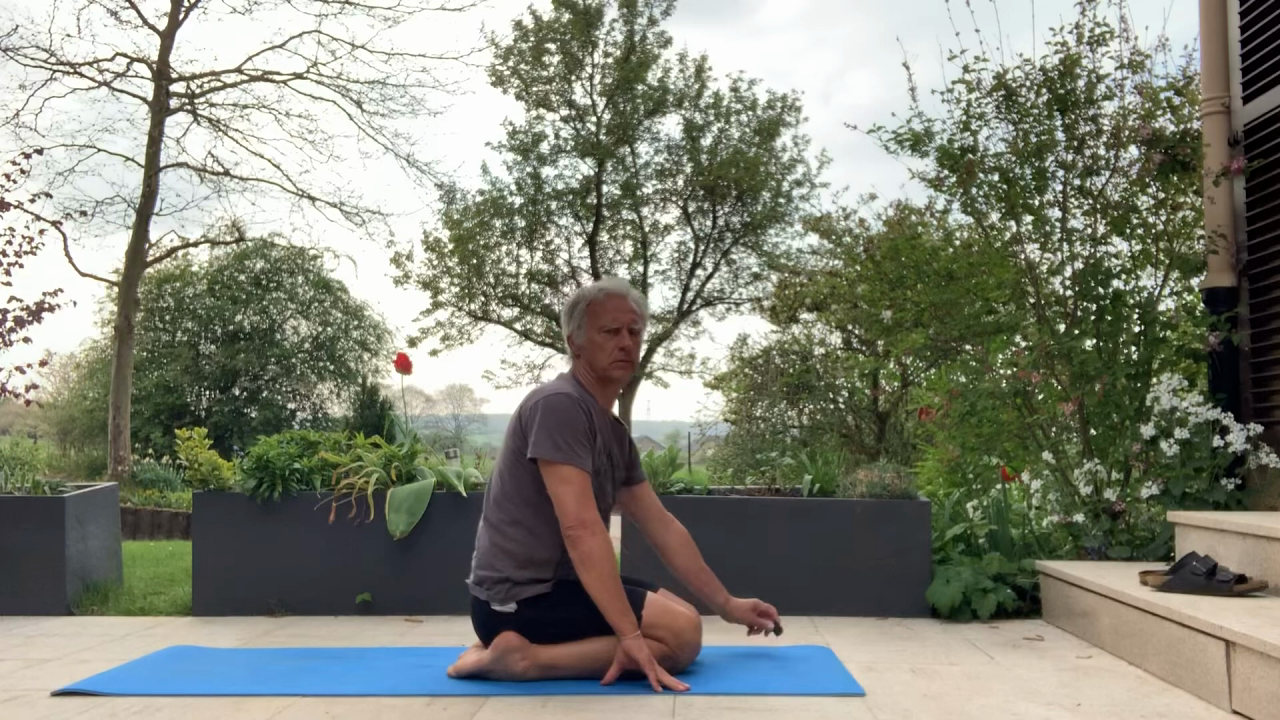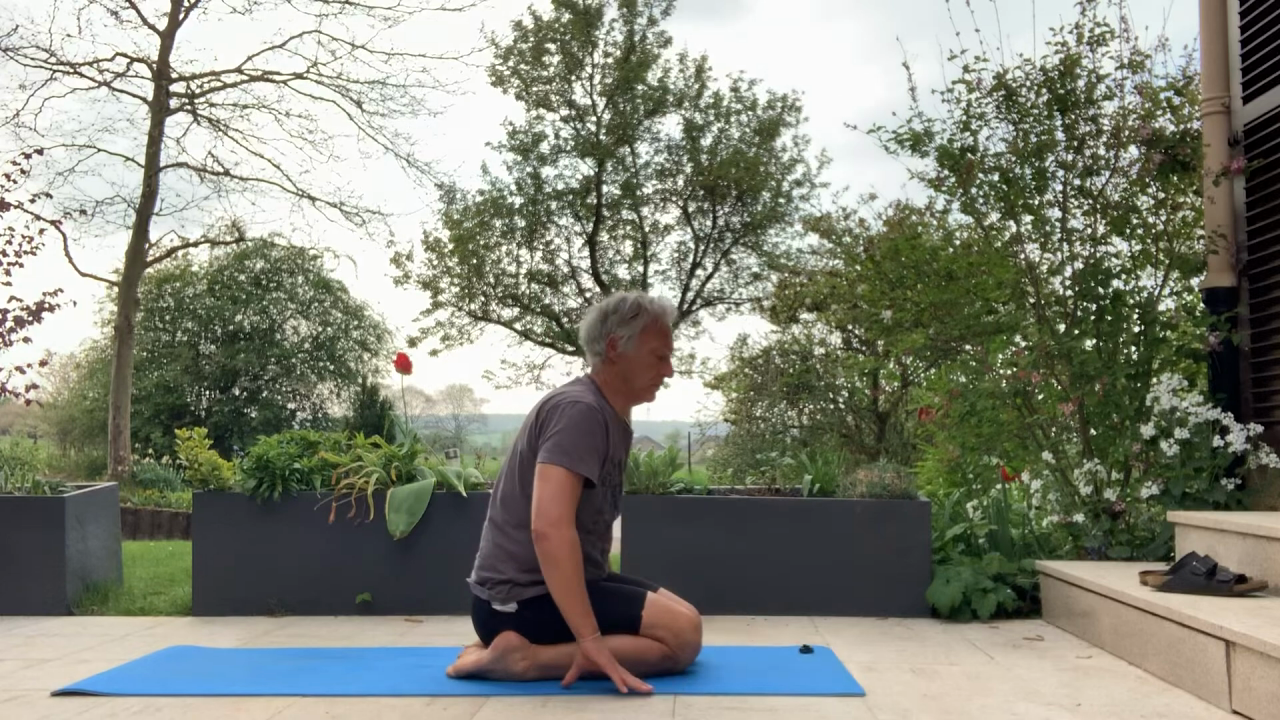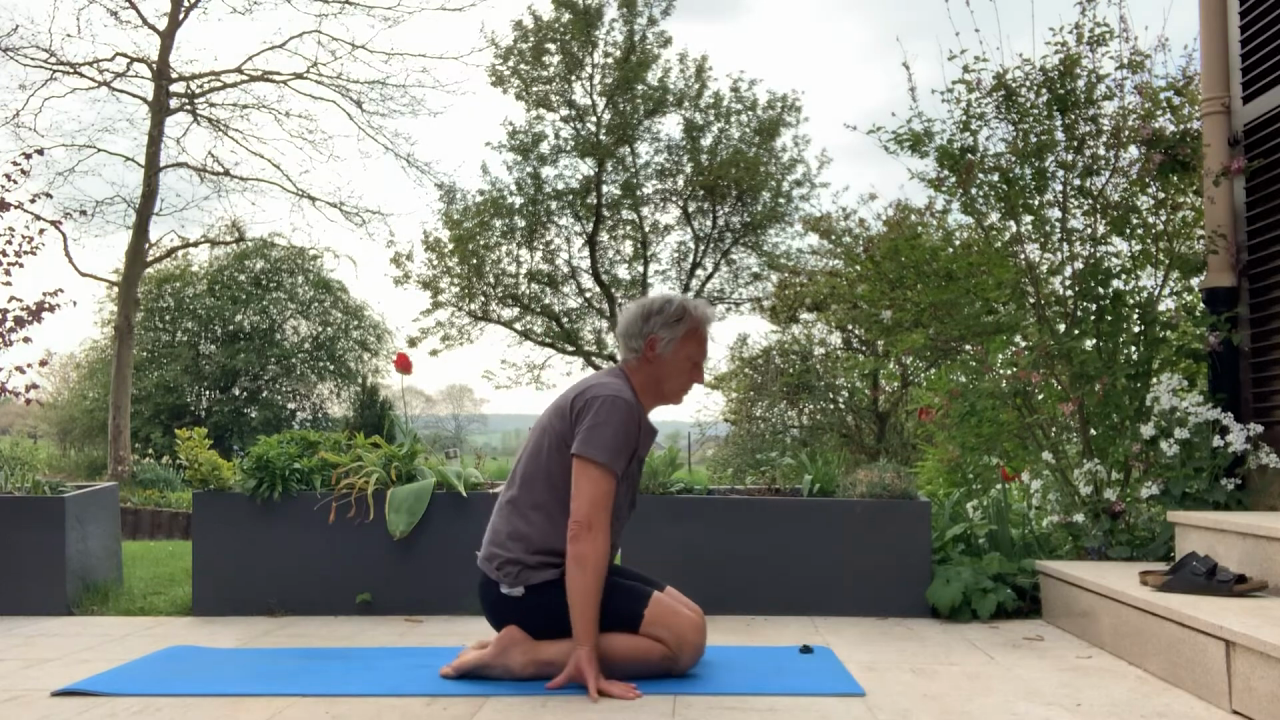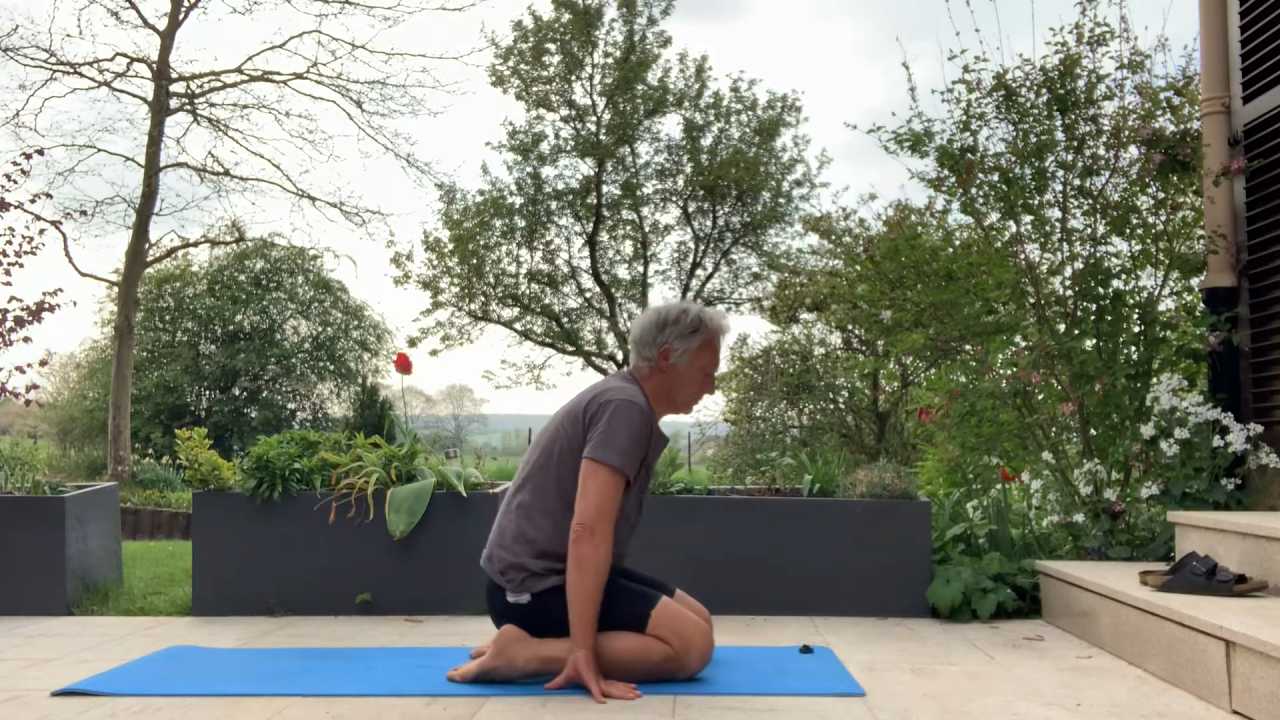
dt=0.5s
person 1, frame 1
left shoulder: (613, 431)
right shoulder: (559, 405)
left elbow: (661, 525)
right elbow: (580, 530)
left wrist: (726, 604)
right wrist: (629, 634)
left hip: (552, 583)
right hip: (519, 598)
left knee: (681, 615)
right knee: (680, 634)
left ankle: (533, 644)
right ankle: (522, 658)
person 1, frame 2
left shoulder: (610, 419)
right shoulder: (579, 411)
right elbow: (549, 528)
right wrist: (590, 640)
left hip: (552, 587)
right hip: (522, 599)
left knee: (682, 614)
right knee: (681, 633)
left ankle: (521, 644)
right ankle: (524, 656)
person 1, frame 3
left shoulder: (618, 400)
right shoulder: (613, 402)
right elbow: (585, 528)
right wrist: (585, 649)
left hip: (552, 571)
right hip: (526, 583)
left knee: (692, 619)
right knee: (685, 638)
left ankle: (531, 641)
right ankle: (521, 655)
person 1, frame 4
left shoulder: (625, 400)
right shoulder: (625, 407)
right elbow: (588, 531)
right wrist: (582, 651)
left hip: (560, 574)
right hip: (533, 587)
left knee: (698, 621)
right knee: (691, 644)
left ankle: (530, 641)
right ankle: (524, 652)
